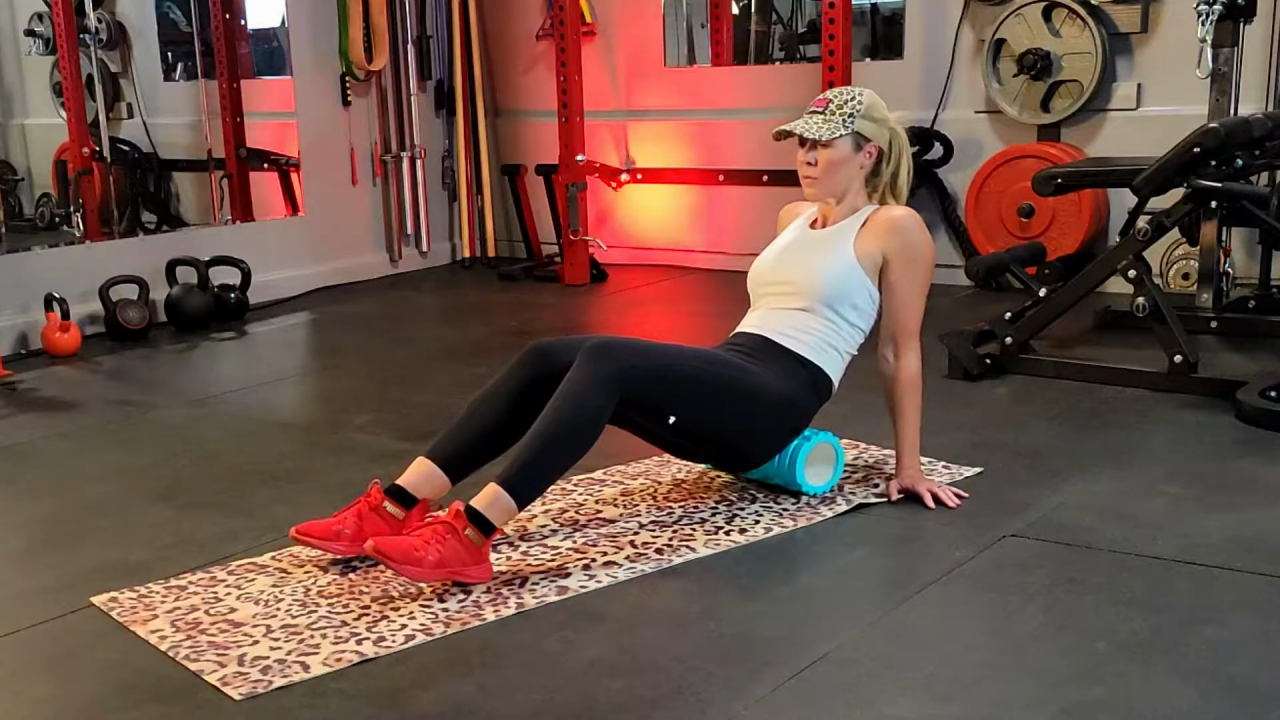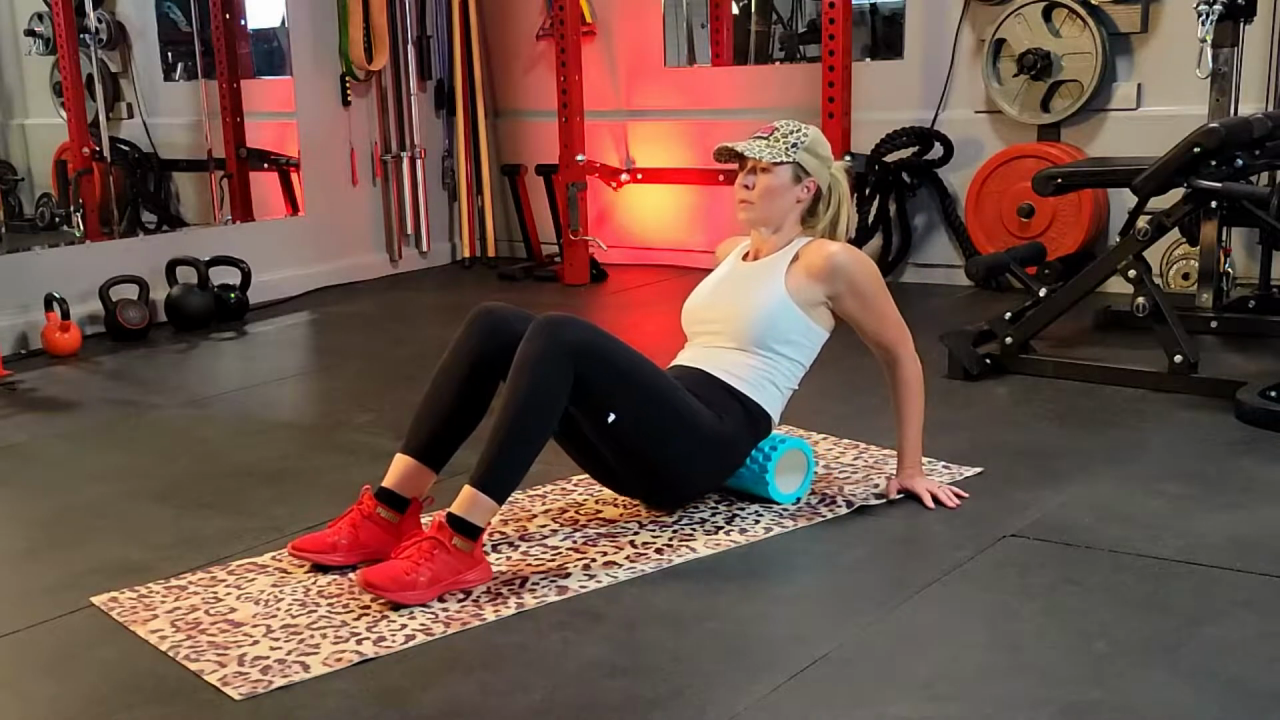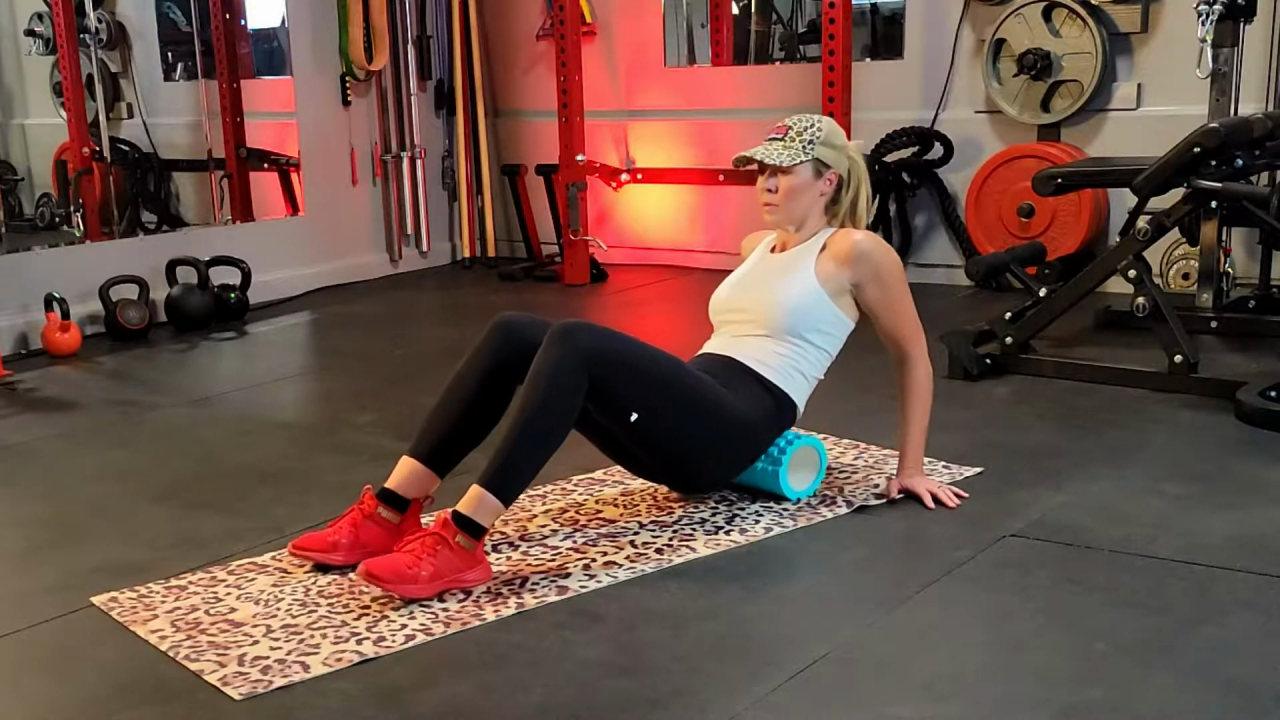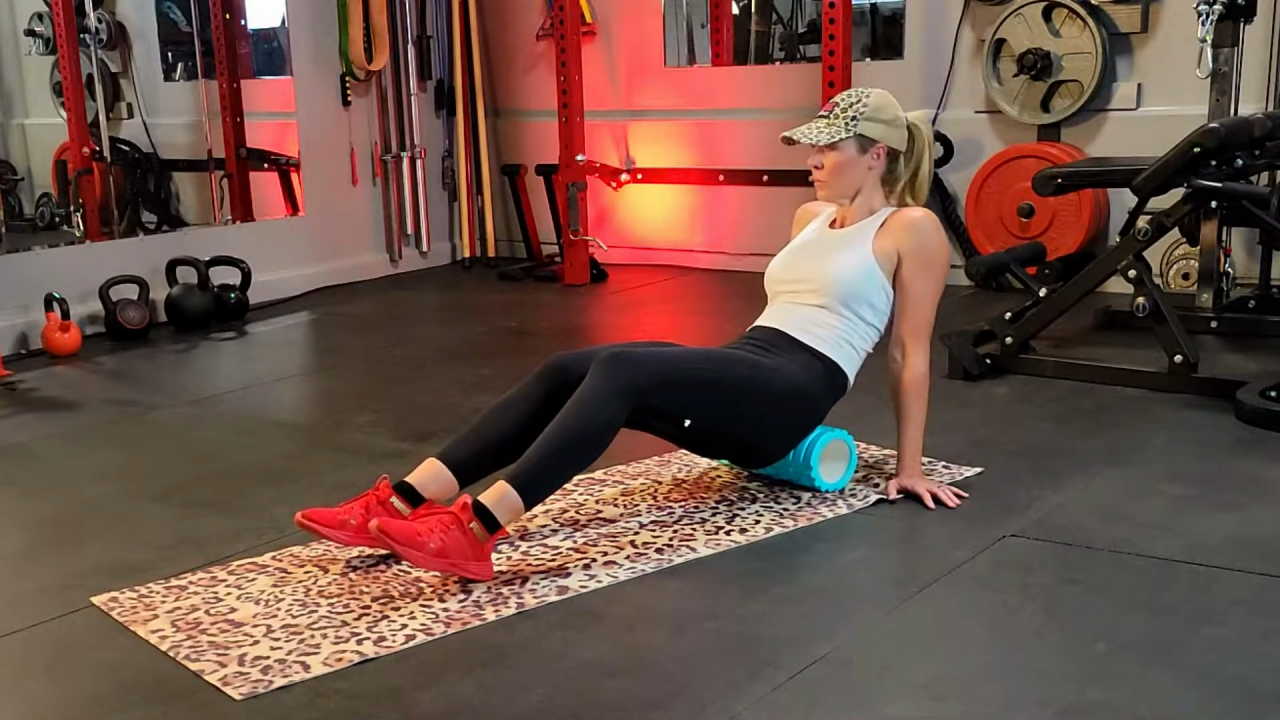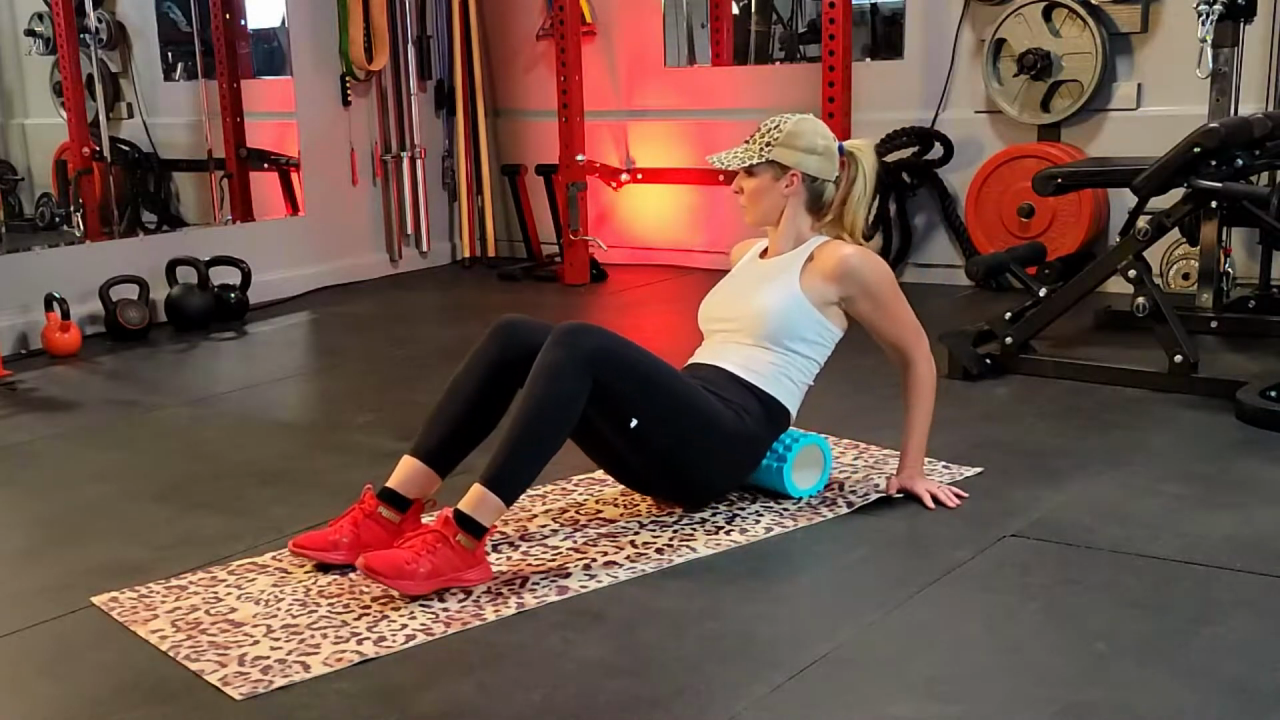
dt=1s
person 1, frame 1
left shoulder: (895, 228)
right shoulder: (794, 217)
left elbow: (902, 353)
left wrist: (909, 466)
left hip: (773, 404)
right hip: (723, 383)
left knee: (606, 360)
right knee: (545, 358)
left ankle: (469, 536)
right ankle: (395, 509)
person 1, frame 2
left shoulder: (830, 263)
right shoulder: (730, 253)
left elbow: (902, 356)
left wrist: (911, 468)
left hip: (706, 445)
right hip: (652, 435)
left knee: (558, 335)
right knee: (492, 324)
left ankle: (459, 544)
right ankle: (389, 513)
person 1, frame 3
left shoulder: (856, 251)
right shoulder: (756, 246)
left elbow: (914, 356)
left wrist: (911, 467)
left hip: (733, 428)
right hip: (686, 411)
left knee: (574, 342)
right knee: (512, 335)
left ankle: (460, 543)
right ankle: (389, 513)
person 1, frame 4
left shoulder: (913, 229)
right shoulder: (811, 217)
left elbow: (911, 353)
left wrist: (910, 467)
left hip: (789, 397)
right hip: (739, 373)
left knee: (621, 373)
right knee: (563, 372)
left ankle: (475, 529)
right ankle: (403, 503)
person 1, frame 5
left shoulder: (843, 263)
right shoulder: (746, 254)
left elbow: (917, 359)
left wrist: (911, 469)
left hip: (724, 442)
right hip: (673, 431)
left knee: (578, 343)
right knee: (512, 337)
left ankle: (461, 542)
right ankle: (390, 512)
